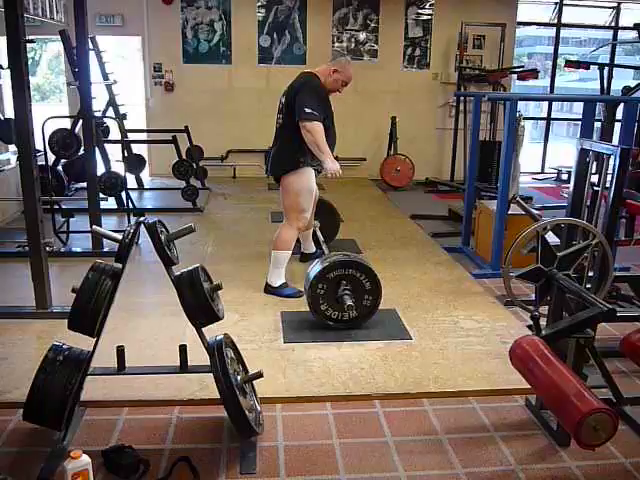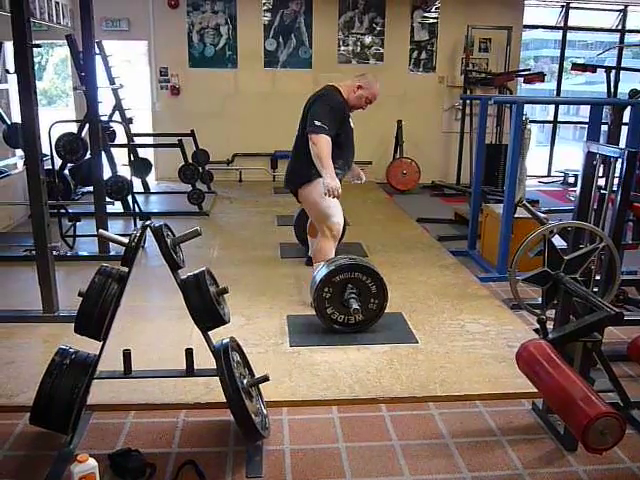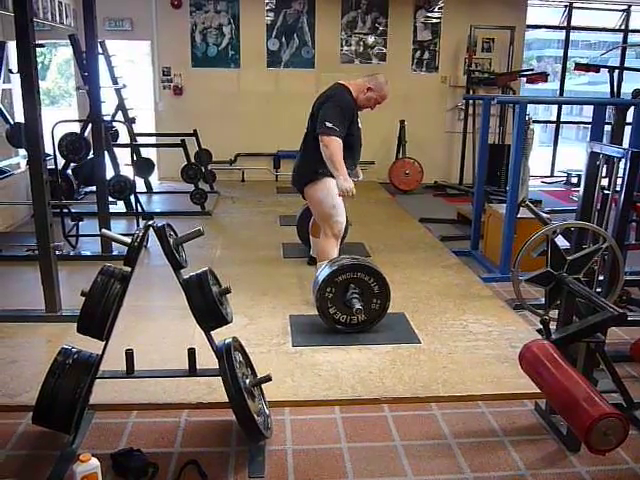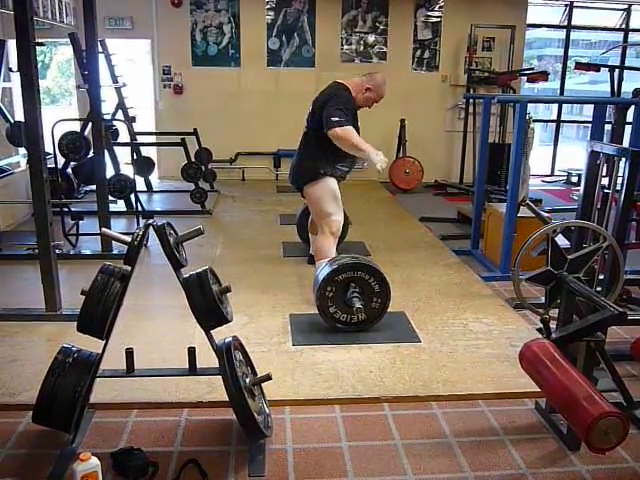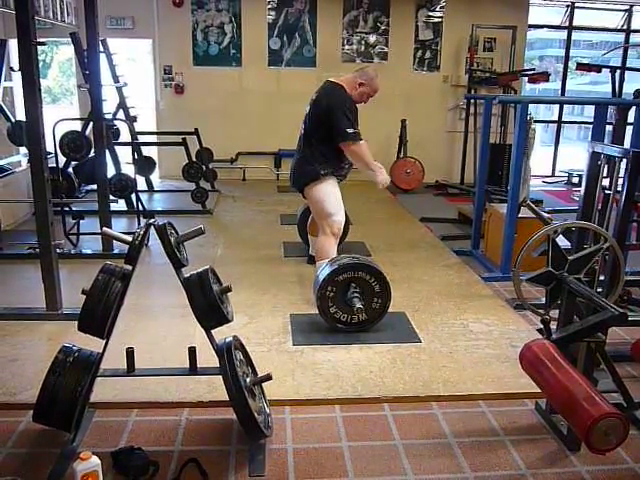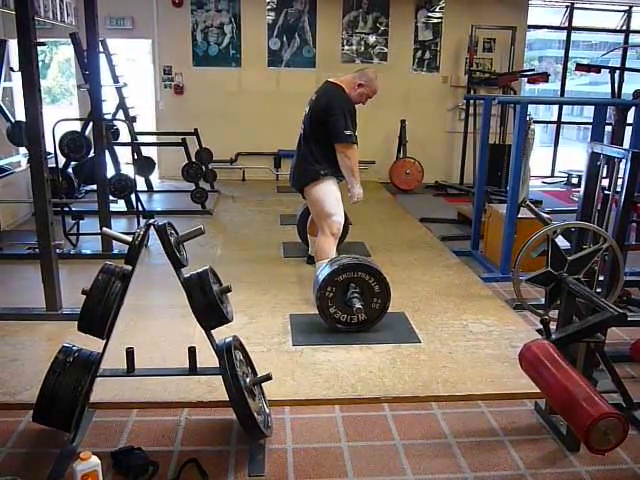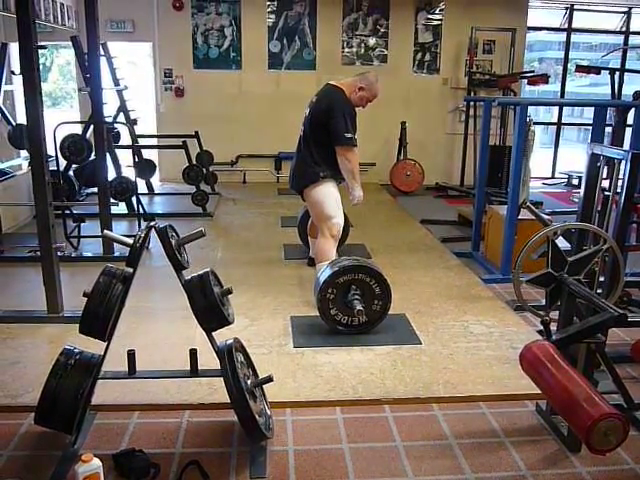
dt=0.7s
person 1, frame 1
left shoulder: (306, 84)
right shoulder: (312, 87)
right elbow: (309, 126)
left wrist: (322, 157)
right wrist: (328, 159)
left hip: (294, 160)
right hip: (296, 163)
left knee: (310, 203)
right knee: (295, 220)
left ankle: (309, 250)
right ankle: (274, 281)
person 1, frame 2
left shoulder: (338, 102)
right shoulder: (330, 101)
right elbow: (318, 138)
left wrist: (350, 167)
right wrist: (329, 177)
left hip: (318, 174)
right hip: (313, 176)
left knee: (321, 217)
right knee: (331, 228)
left ankle: (314, 255)
person 1, frame 3
left shoulder: (344, 98)
right shoulder: (340, 101)
right elbow: (329, 139)
left wrist: (351, 166)
right wrist: (342, 177)
left hip: (320, 171)
right hip: (318, 173)
left knee: (323, 216)
right knee: (334, 227)
left ankle: (316, 255)
person 1, frame 4
left shoulder: (339, 93)
right shoulder: (341, 99)
right elbow: (339, 132)
left wrist: (364, 152)
right wrist: (371, 153)
left hip: (315, 168)
right hip: (317, 171)
left knee: (321, 214)
right knee: (331, 226)
left ankle: (315, 253)
person 1, frame 5
left shoulder: (331, 91)
right shoulder: (340, 101)
left elbow: (349, 141)
right elbow: (351, 145)
left wrist: (371, 165)
right wrist: (375, 172)
left hip: (314, 168)
right hip: (318, 172)
left knee: (321, 214)
right knee: (333, 226)
left ankle: (315, 254)
person 1, frame 6
left shoulder: (328, 90)
right shoulder: (340, 102)
right elbow: (345, 148)
right wrist: (355, 184)
left hip: (311, 167)
right hip: (317, 172)
left knee: (320, 215)
right knee: (332, 227)
left ankle: (314, 254)
person 1, frame 7
left shoulder: (329, 92)
right shoulder: (341, 105)
right elbow: (346, 151)
right wrist: (356, 186)
left hip: (311, 169)
right hip: (317, 173)
left knee: (320, 217)
right knee: (332, 228)
left ankle: (315, 256)
